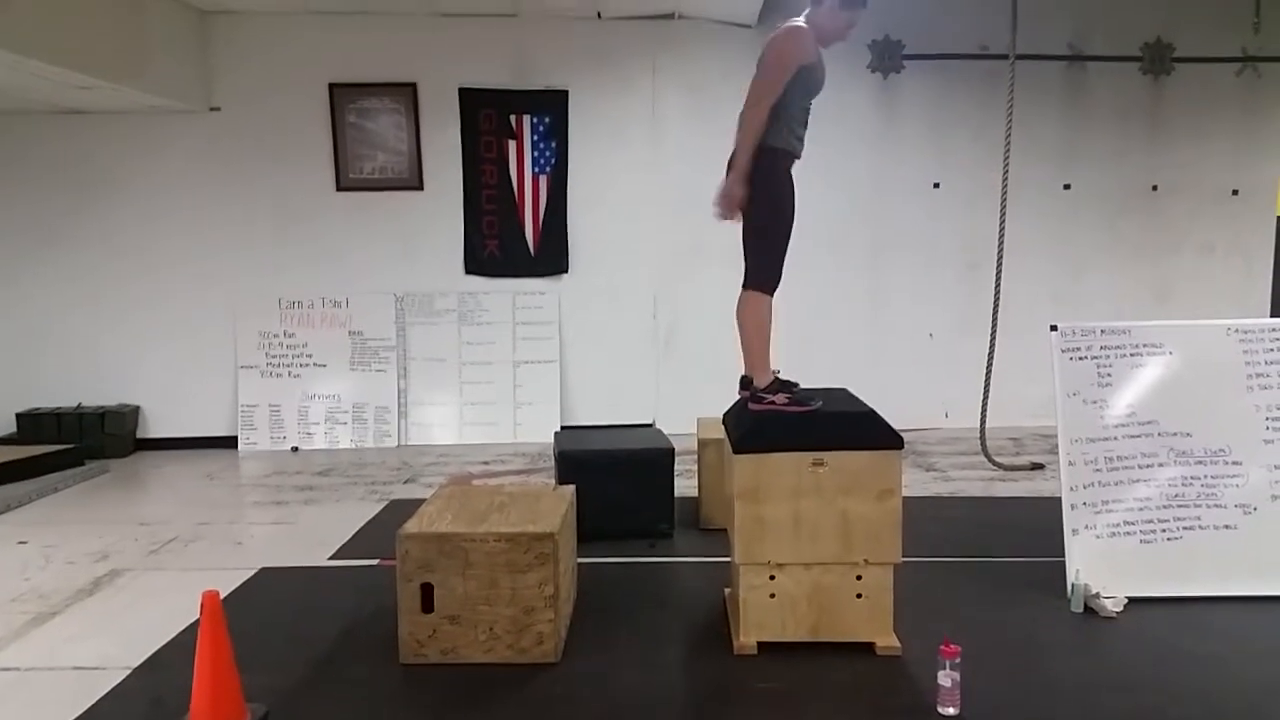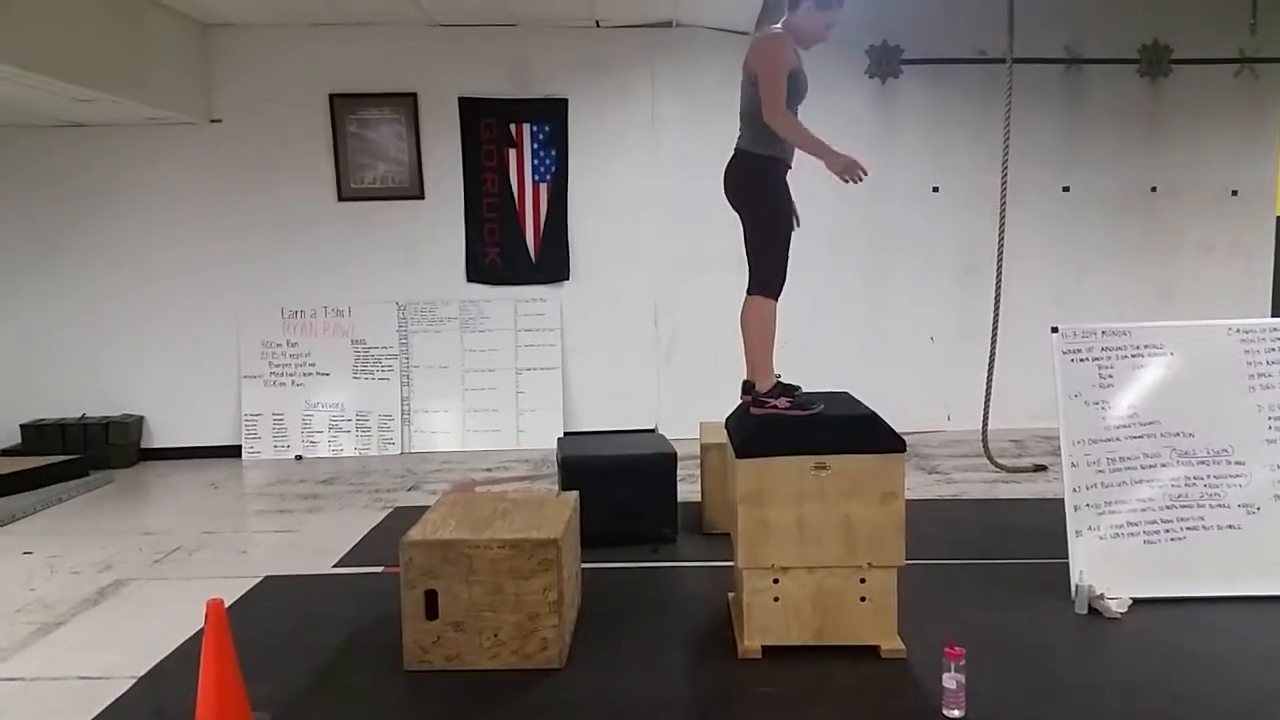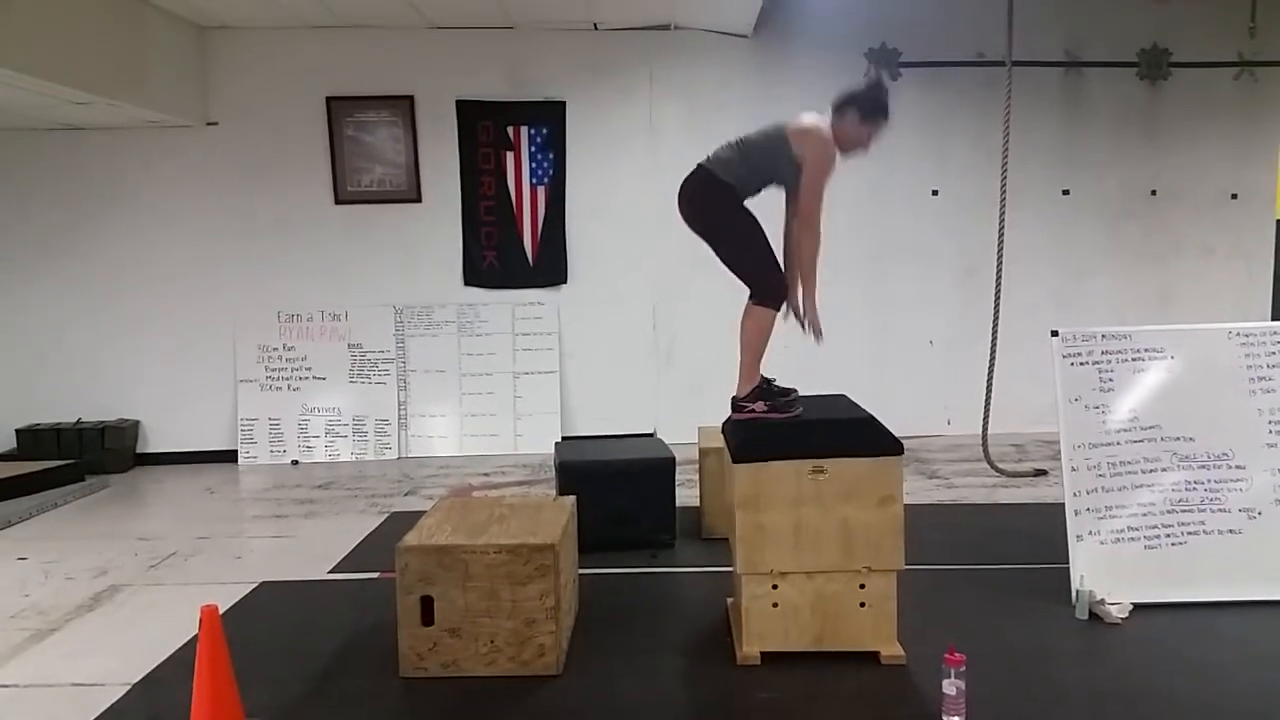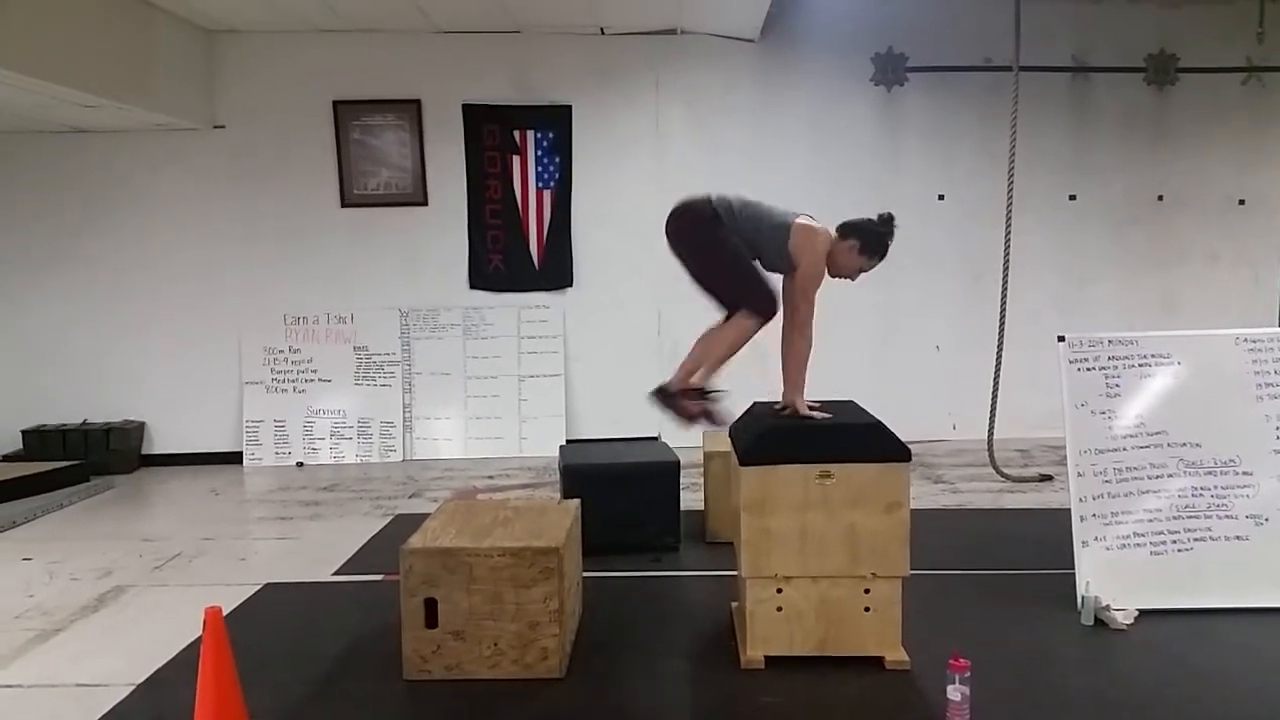
dt=0.5s
person 1, frame 1
left shoulder: (803, 41)
right shoulder: (797, 37)
right elbow: (757, 106)
left wrist: (742, 176)
right wrist: (737, 177)
left hip: (767, 165)
right hip: (764, 168)
left knee: (763, 276)
right knee: (763, 276)
left ankle: (756, 378)
right ankle: (763, 386)
person 1, frame 2
left shoulder: (781, 48)
right shoulder: (775, 43)
right elbow: (774, 115)
left wrist: (782, 195)
right wrist: (831, 155)
left hip: (759, 173)
right hip: (758, 172)
left knee: (765, 281)
right knee: (767, 281)
left ankle: (758, 382)
right ankle: (765, 390)
person 1, frame 3
left shoulder: (811, 134)
right shoulder: (822, 144)
left elbow: (794, 220)
right elbow: (807, 225)
left wrist: (791, 287)
right wrist: (808, 296)
left hip: (708, 193)
right hip: (711, 195)
left knee: (768, 288)
right knee: (770, 290)
left ankle: (752, 382)
right ankle: (746, 395)
person 1, frame 4
left shoulder: (809, 240)
right shoulder: (816, 247)
left elbow: (794, 320)
right elbow: (801, 327)
left wrist: (790, 391)
right wrist: (796, 397)
left hip: (699, 222)
right hip: (699, 223)
left knee: (744, 312)
right knee: (760, 305)
left ankle: (679, 385)
right ankle: (690, 387)
